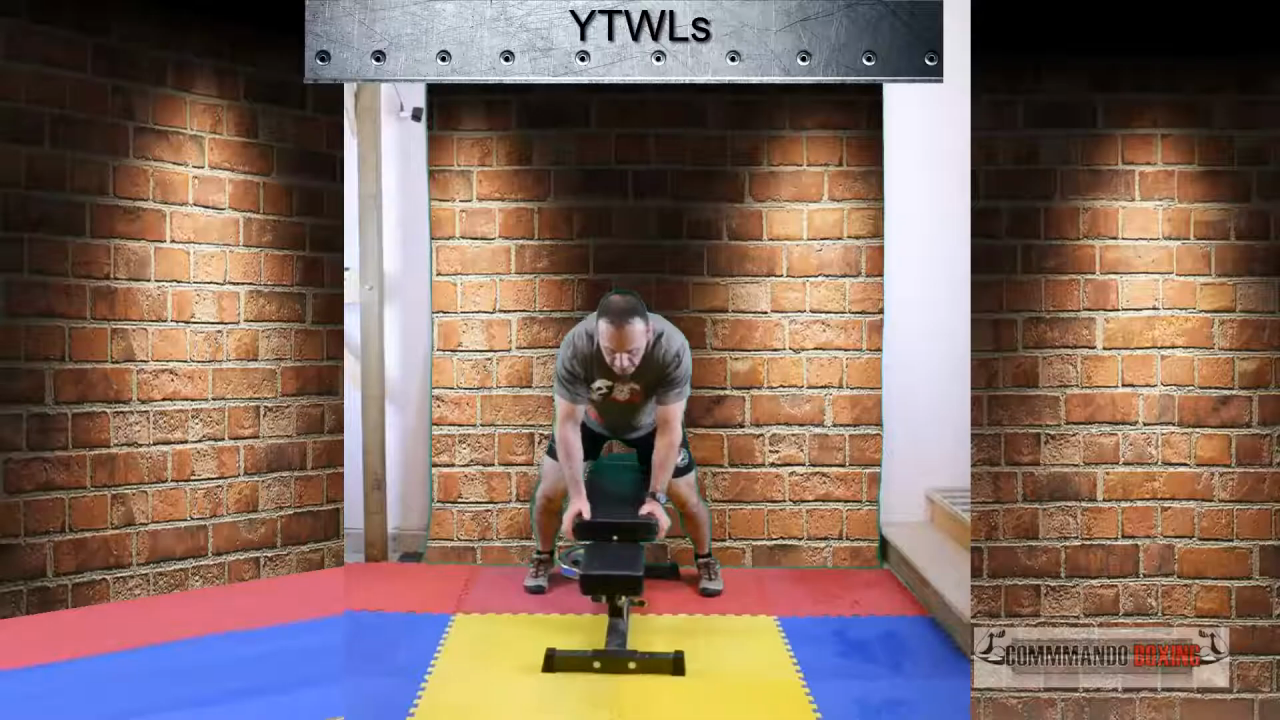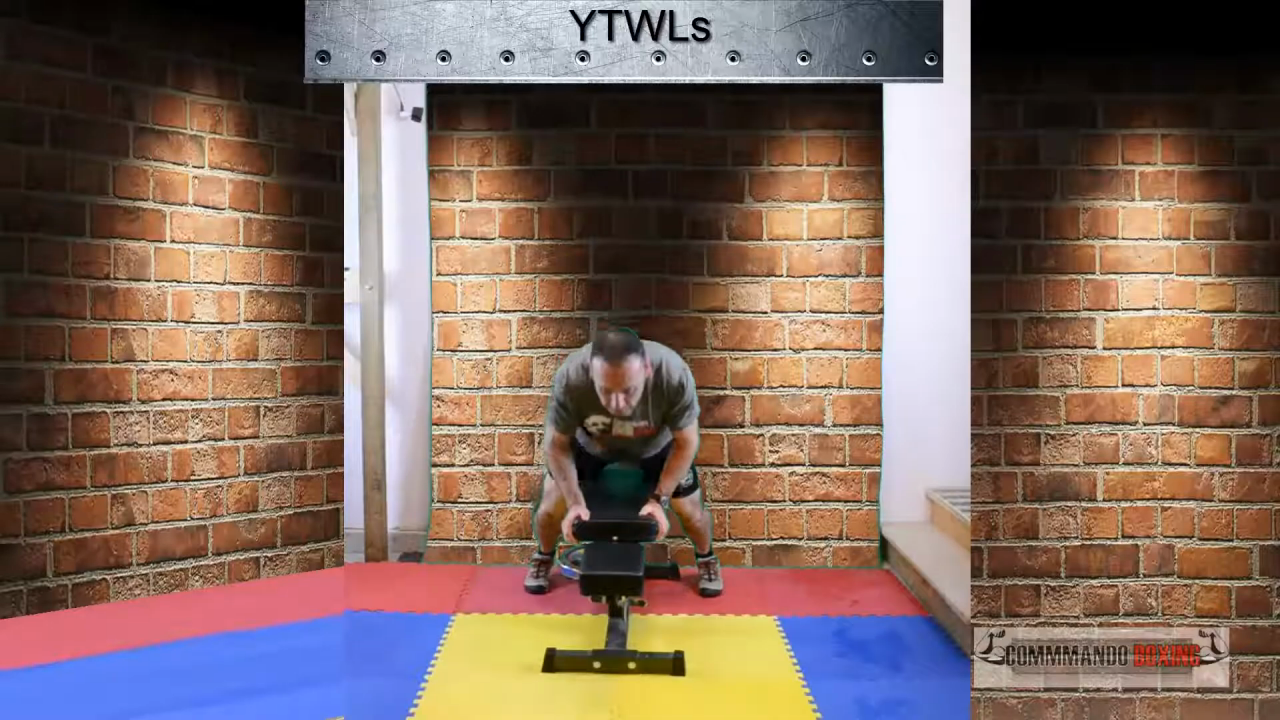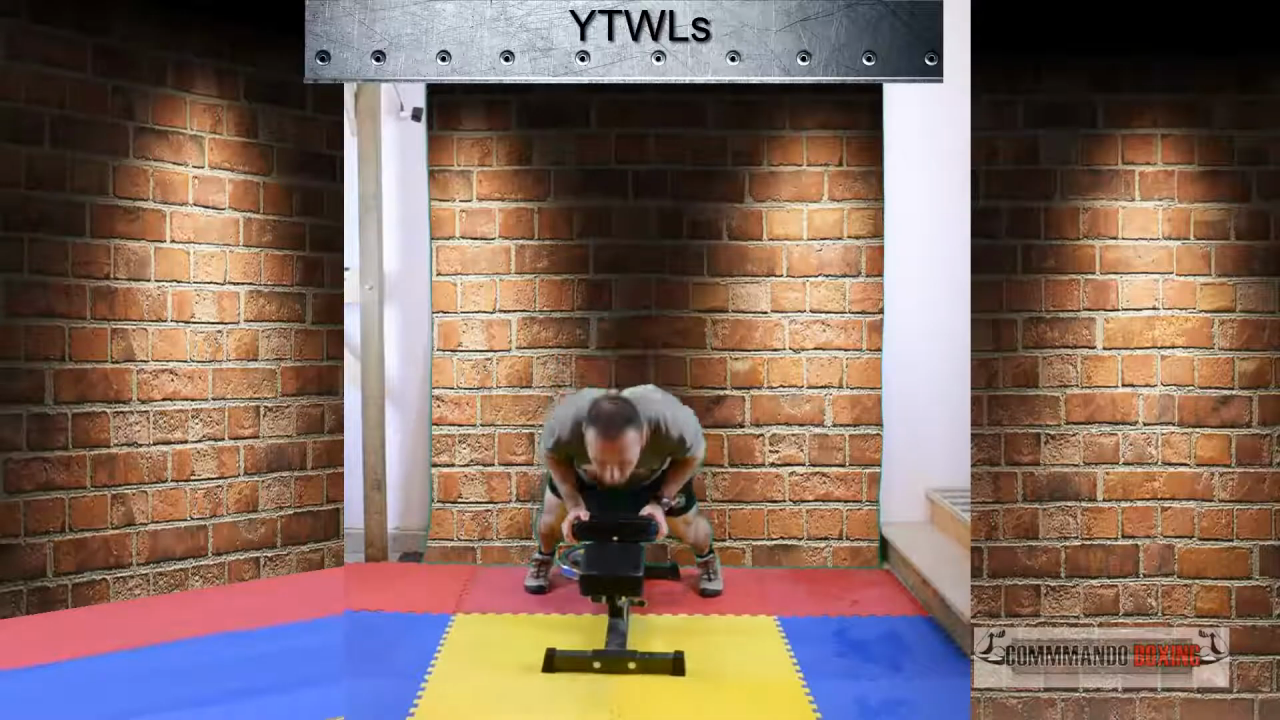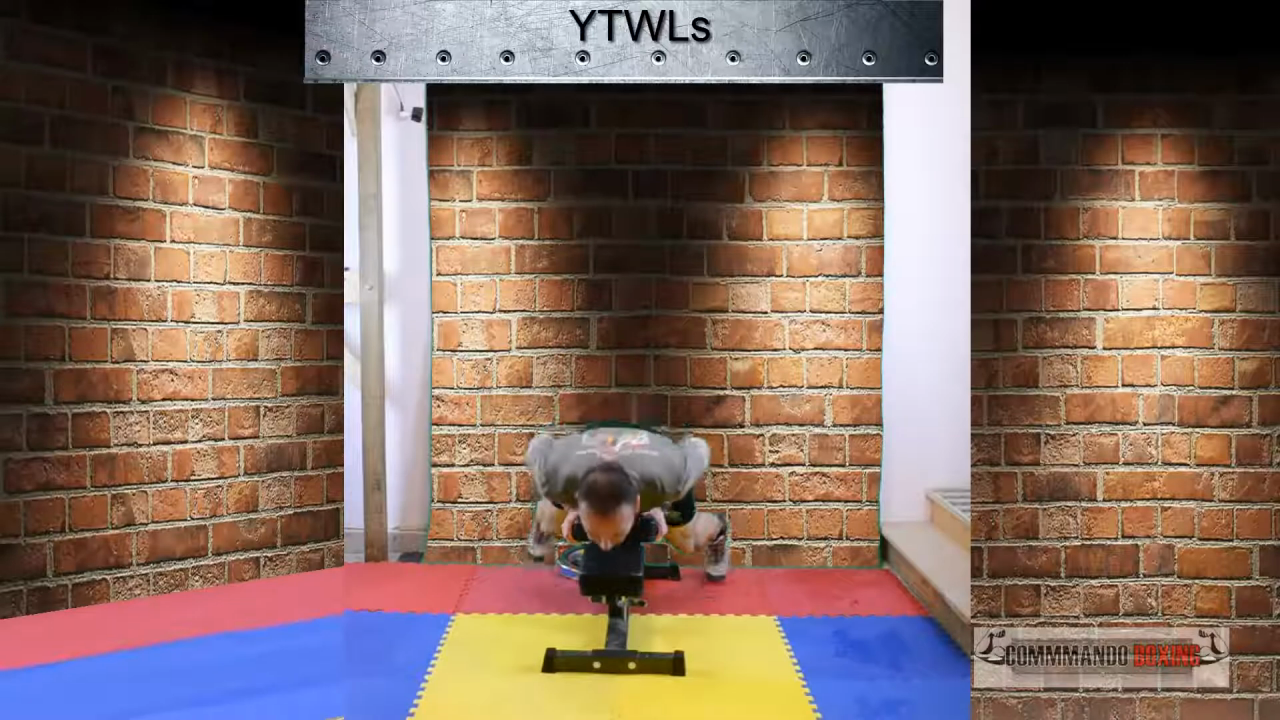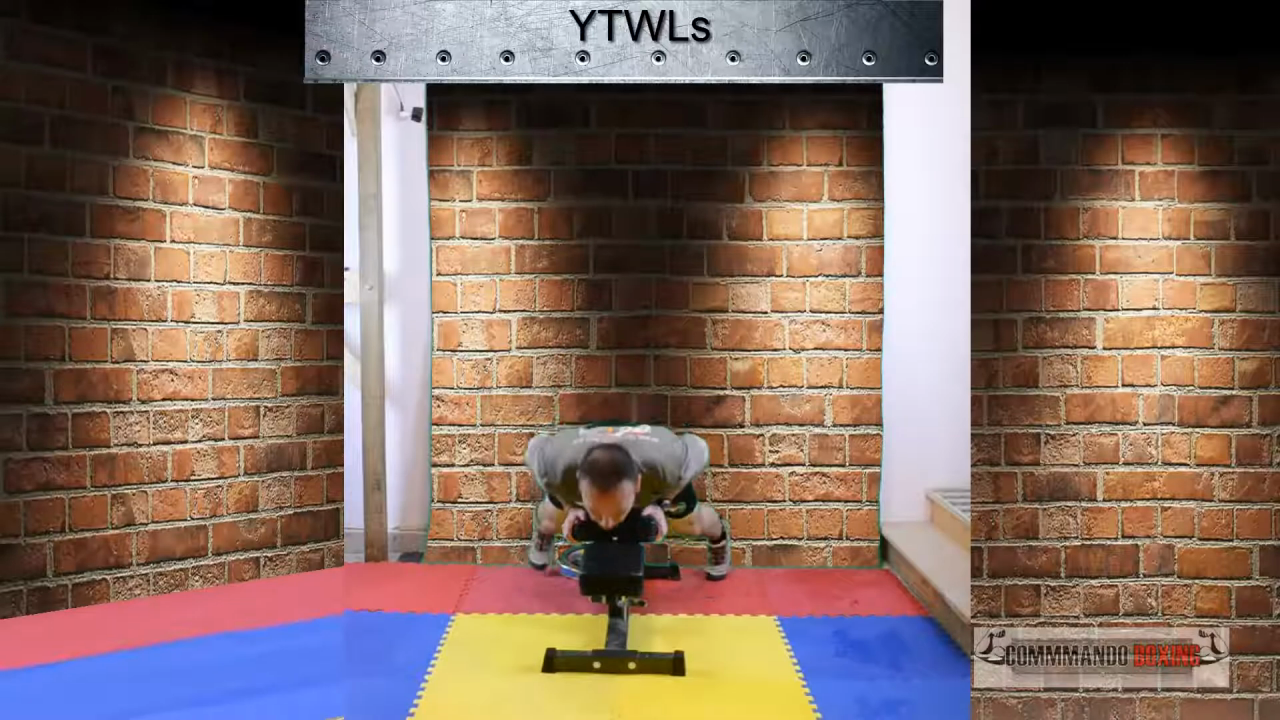
dt=0.4s
person 1, frame 1
left shoulder: (672, 347)
right shoulder: (576, 346)
left elbow: (668, 428)
right elbow: (568, 424)
left wrist: (656, 497)
right wrist: (577, 496)
left hip: (649, 422)
right hip: (589, 419)
left knee: (686, 496)
right knee: (549, 492)
left ankle: (705, 559)
right ankle: (543, 557)
person 1, frame 2
left shoulder: (674, 375)
right shoulder: (570, 378)
left elbow: (685, 443)
right elbow: (558, 445)
left wrist: (659, 499)
right wrist: (575, 503)
left hip: (655, 445)
right hip: (588, 443)
left knee: (690, 511)
right knee: (552, 509)
left ankle: (706, 559)
right ankle: (543, 557)
person 1, frame 3
left shoulder: (674, 425)
right shoulder: (563, 426)
left elbow: (693, 456)
right elbow: (552, 457)
left wrist: (661, 501)
right wrist: (574, 504)
left knee: (685, 528)
right knee: (553, 521)
left ankle: (706, 557)
right ankle: (543, 557)
person 1, frame 4
left shoulder: (668, 477)
right shoulder: (557, 477)
left elbow: (700, 449)
right elbow: (537, 447)
left wrist: (662, 505)
right wrist: (571, 506)
left knee: (687, 541)
right knee: (551, 525)
left ankle: (717, 530)
right ankle: (542, 526)
person 1, frame 5
left shoulder: (668, 464)
right shoulder: (556, 466)
left elbow: (699, 448)
right elbow: (536, 446)
left wrist: (662, 504)
right wrist: (570, 507)
left hip: (654, 461)
left knee: (692, 525)
right knee: (551, 521)
left ankle: (718, 536)
right ankle: (543, 532)
